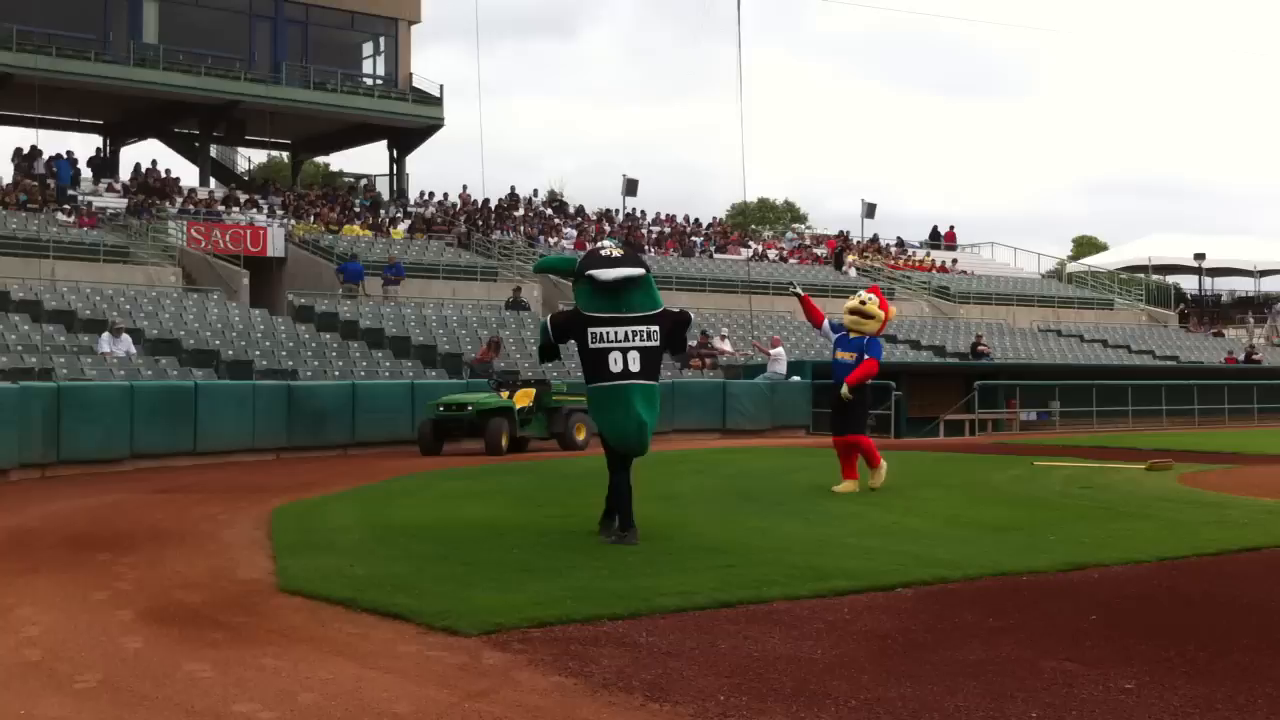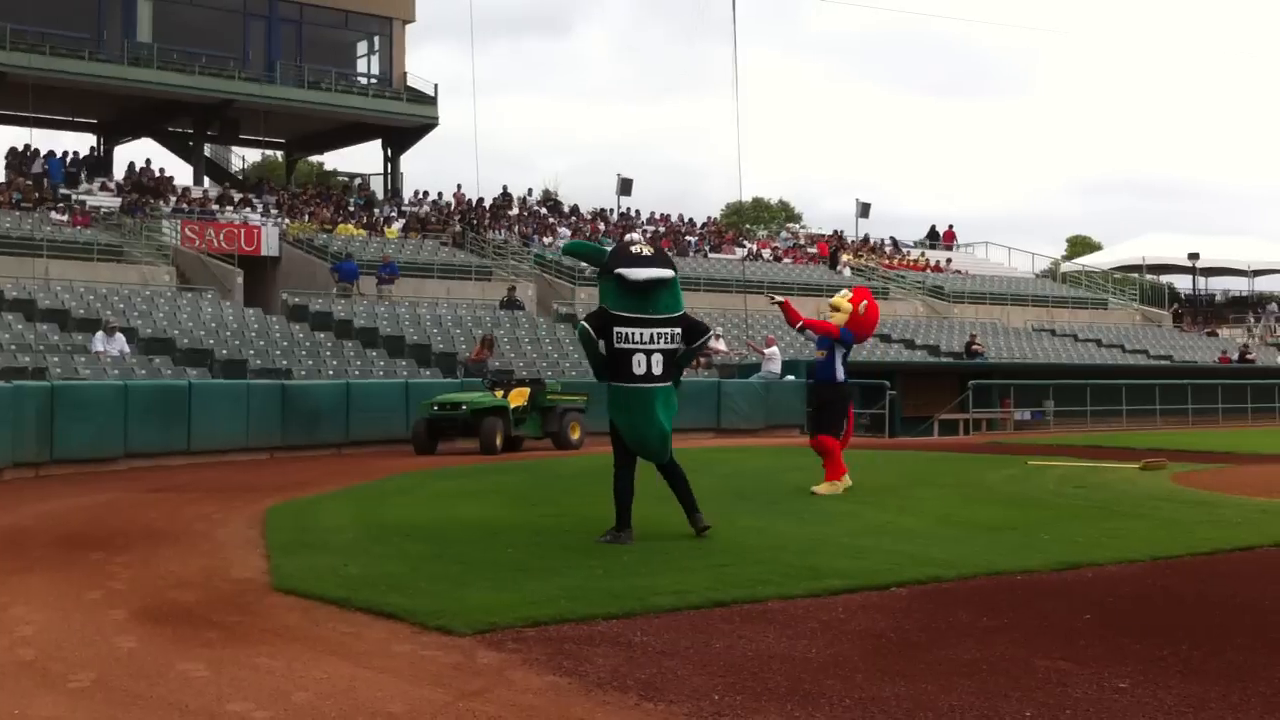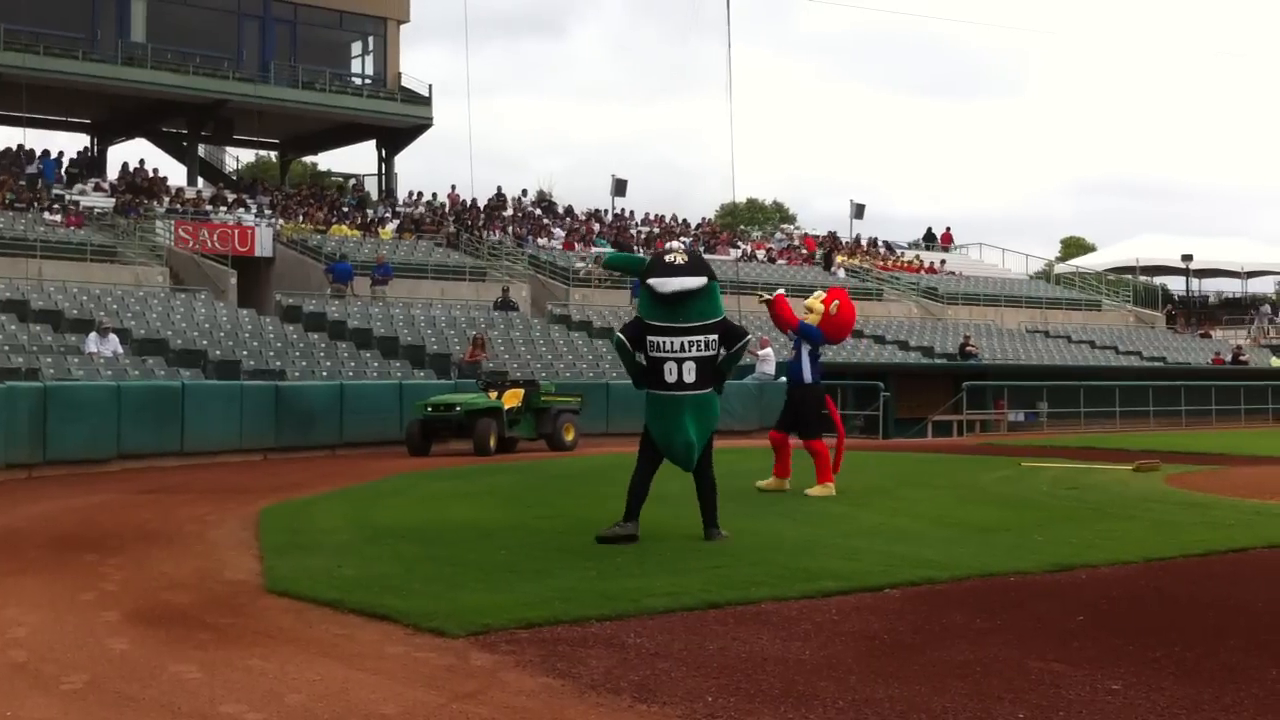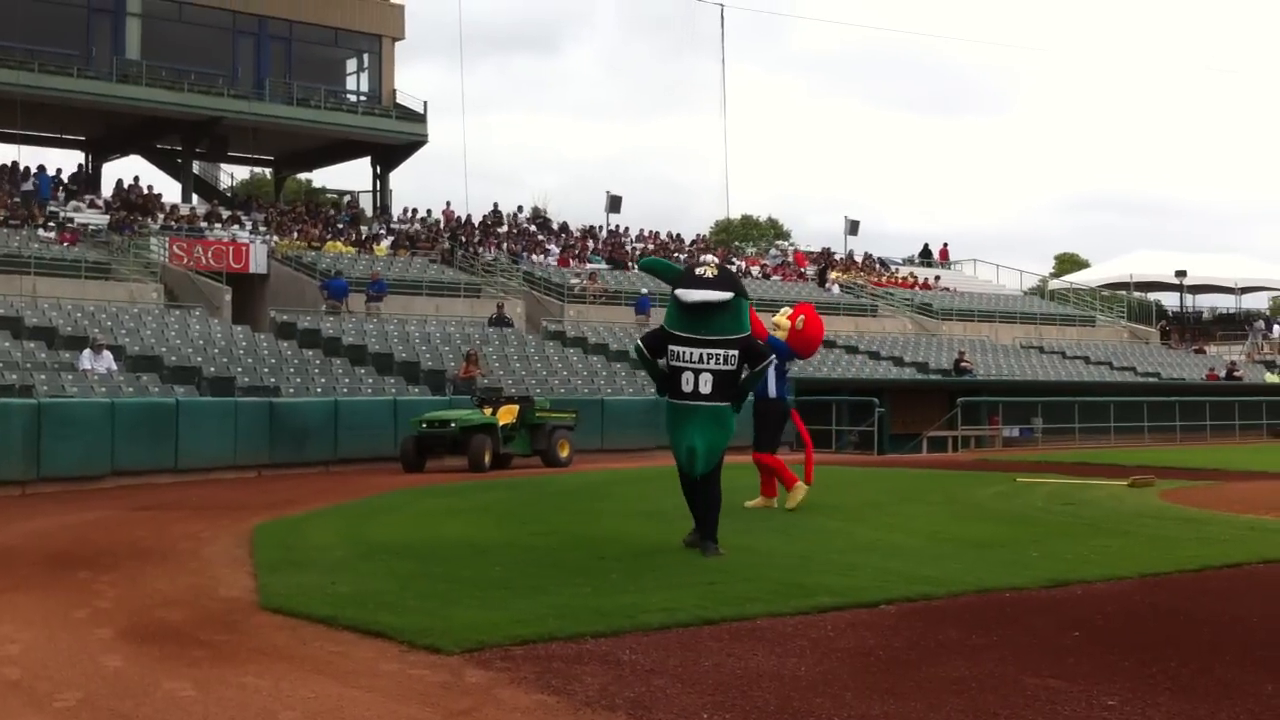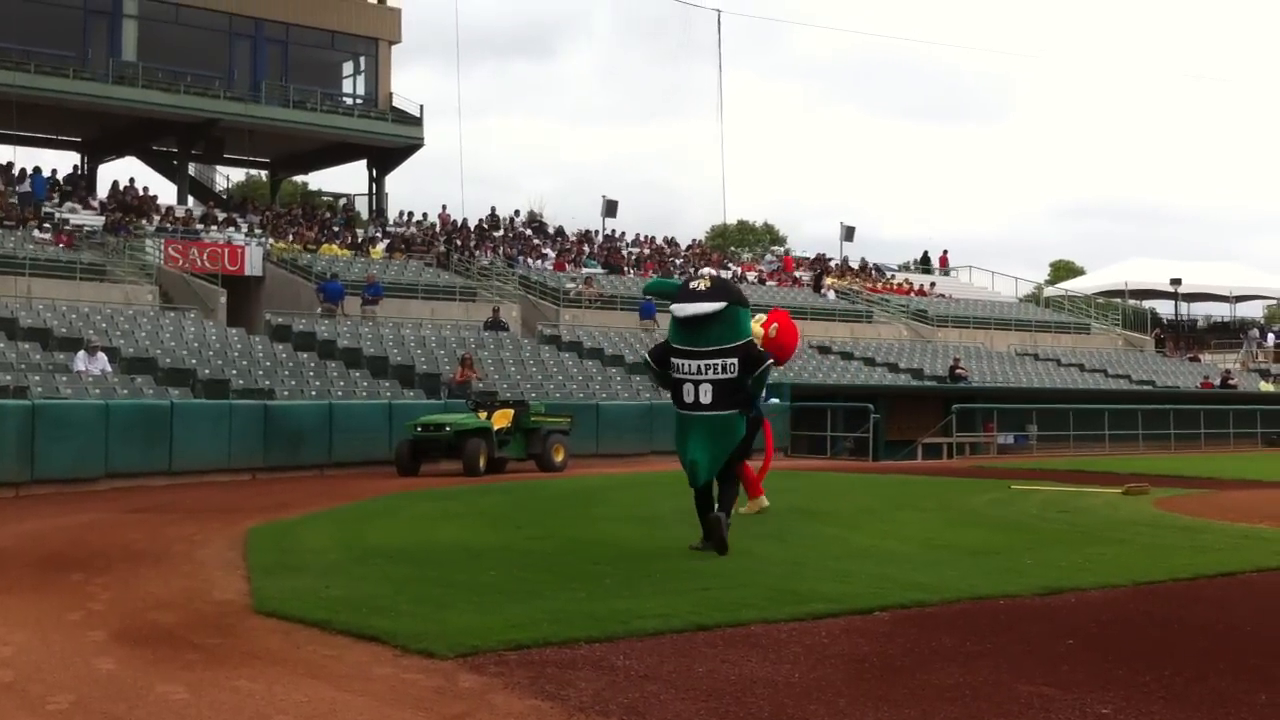
dt=0.3s
person 1, frame 1
left shoulder: (585, 316)
right shoulder: (654, 314)
left elbow: (549, 326)
right elbow: (685, 319)
left wrist: (546, 349)
right wrist: (676, 347)
left hip: (607, 398)
right hip: (644, 396)
left knee: (617, 462)
right knee: (623, 459)
left ankle: (626, 527)
right ankle: (610, 518)
person 1, frame 2
left shoulder: (611, 313)
right shoulder: (673, 315)
left elbow: (586, 329)
right elbow: (703, 333)
left wrist: (599, 367)
right wrist: (679, 364)
left hip: (626, 398)
right hip: (662, 397)
left knee: (624, 464)
right knee: (665, 460)
left ankle: (623, 528)
right ankle: (695, 516)
person 1, frame 3
left shoulder: (649, 319)
right shoulder: (713, 321)
left elbow: (622, 338)
right elbow: (742, 339)
left wrist: (637, 374)
right wrist: (720, 373)
left hip: (662, 403)
right hip: (702, 402)
left knee: (647, 463)
right knee: (702, 465)
left ankle: (628, 523)
right ankle: (711, 527)
person 1, frame 4
left shoulder: (673, 330)
right shoulder: (737, 336)
left elbow: (642, 348)
right elbow: (766, 358)
left wrist: (661, 381)
right wrist: (743, 390)
left hip: (681, 413)
right hip: (719, 415)
left knee: (688, 472)
right knee: (711, 477)
left ankle: (702, 529)
right ankle: (709, 540)
person 1, frame 5
left shoulder: (678, 341)
right shoulder: (739, 344)
left elbow: (651, 359)
right elbow: (765, 365)
left wrist: (674, 389)
right wrist: (751, 399)
left hip: (691, 421)
right hip: (729, 421)
left knee: (702, 479)
right knee: (729, 478)
left ankle: (709, 536)
right ankle: (723, 514)
person 2, frame 1
left shoulder: (872, 342)
right shoulder: (838, 334)
left elbow: (871, 367)
right elbow: (817, 319)
left wrist: (850, 382)
right wrist: (803, 298)
left hip: (858, 393)
right hip: (839, 392)
left knee: (855, 437)
right knee: (840, 439)
left ankle: (877, 464)
right ankle: (850, 479)
person 2, frame 2
left shoulder: (846, 336)
right shoulder: (822, 334)
left elbow: (827, 328)
right elbow: (800, 324)
left wrist: (804, 323)
right wrist: (784, 304)
left hip: (836, 391)
right hip: (820, 391)
left knee: (826, 438)
right knee: (816, 440)
left ankle: (834, 481)
right ankle: (842, 474)
person 2, frame 3
left shoulder: (814, 335)
right shoulder: (803, 335)
left elbow: (790, 319)
right elbow: (784, 324)
left wrist: (779, 297)
right wrist: (772, 304)
left hip: (809, 393)
right hip: (796, 392)
left knee: (812, 439)
right knee: (778, 435)
left ankle: (827, 483)
right ankle: (780, 478)
person 2, frame 4
left shoulder: (782, 349)
right shoulder: (775, 350)
left elbow: (760, 333)
right elbow: (756, 337)
left wrist: (747, 310)
right wrist: (746, 316)
left hip: (774, 407)
right hip: (765, 406)
left knee: (764, 455)
right knee: (760, 455)
left ankle: (795, 485)
right ankle: (768, 496)
person 2, frame 5
left shoulder: (756, 359)
right shoulder: (753, 359)
left hip: (746, 415)
right hip: (743, 414)
left knee: (728, 458)
right knee: (737, 460)
left ankle: (726, 503)
right ankle: (757, 498)
